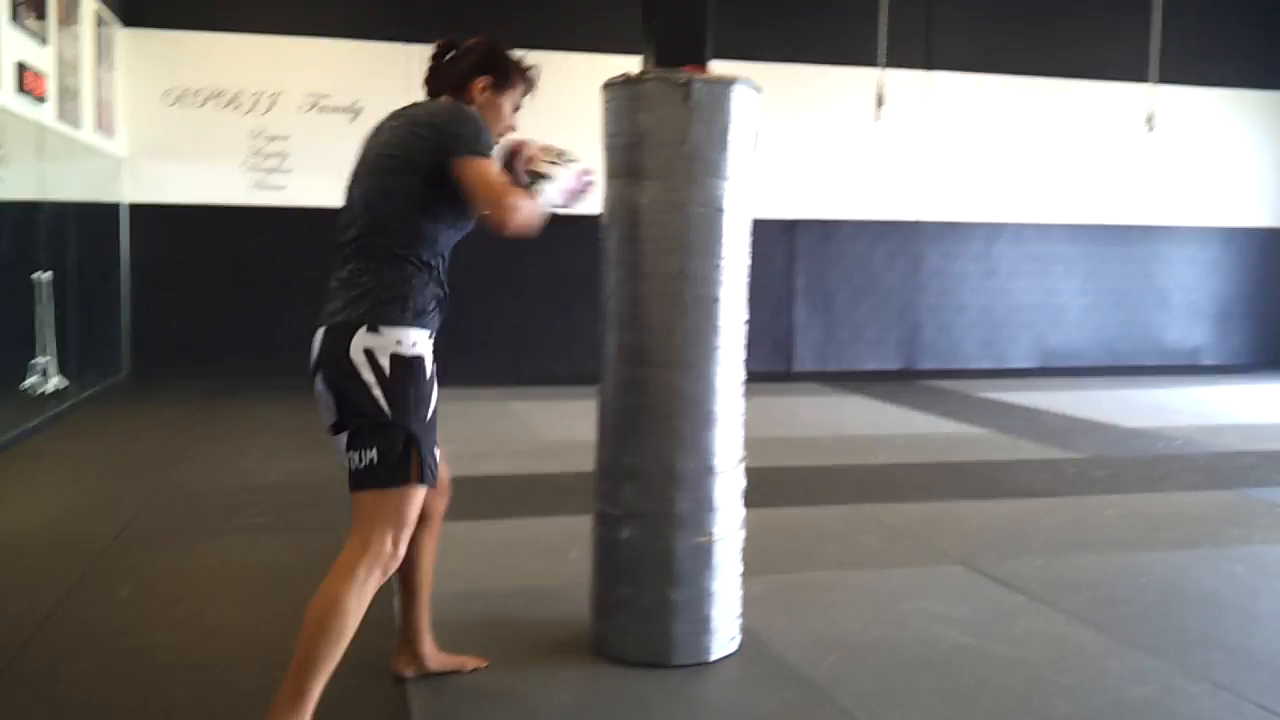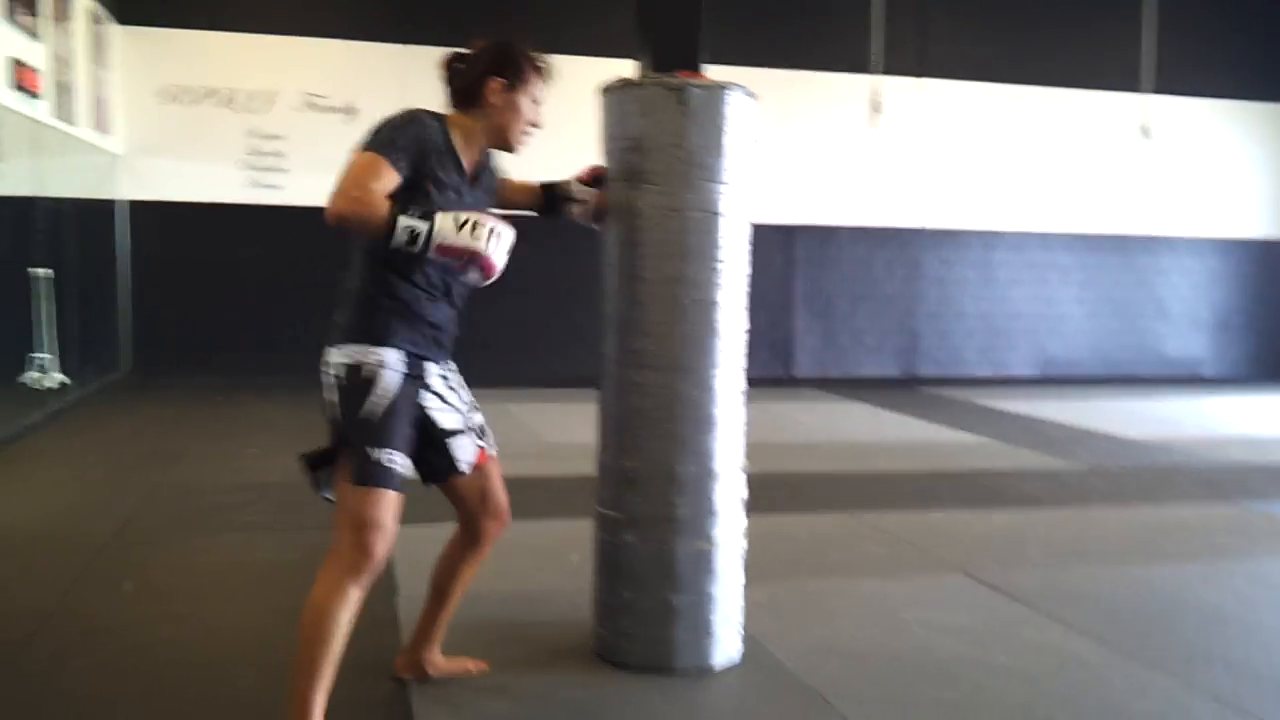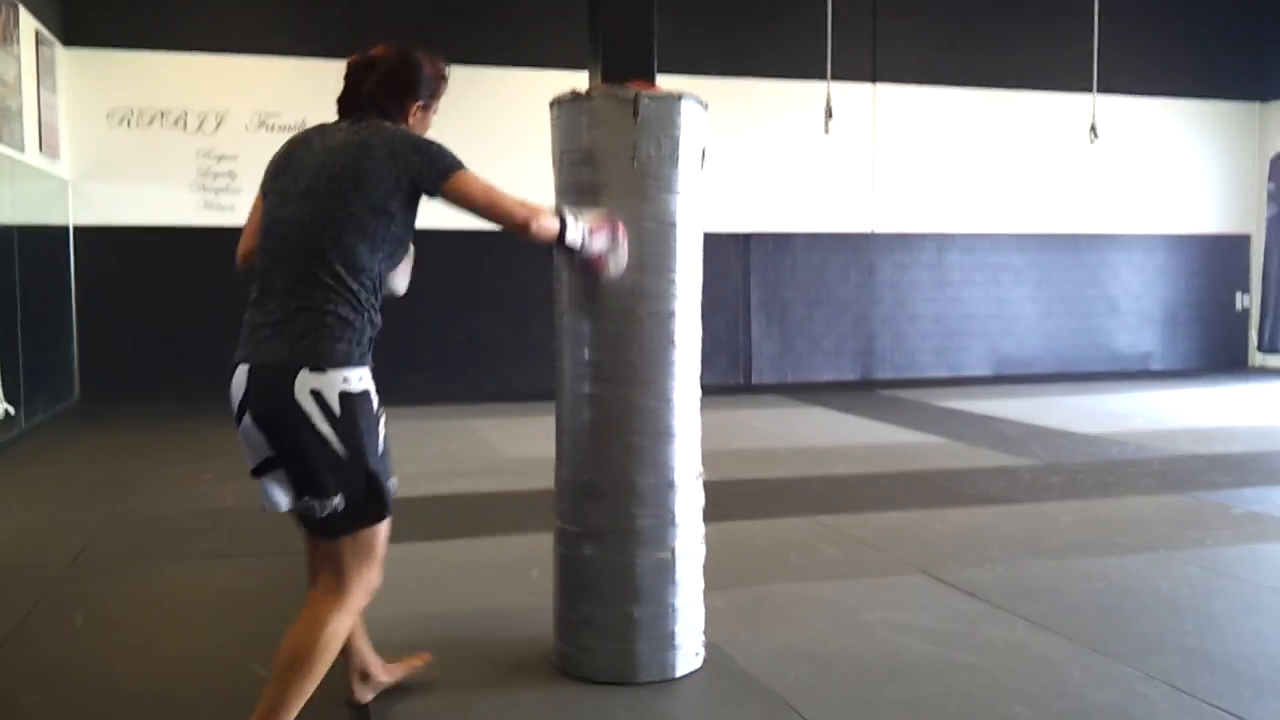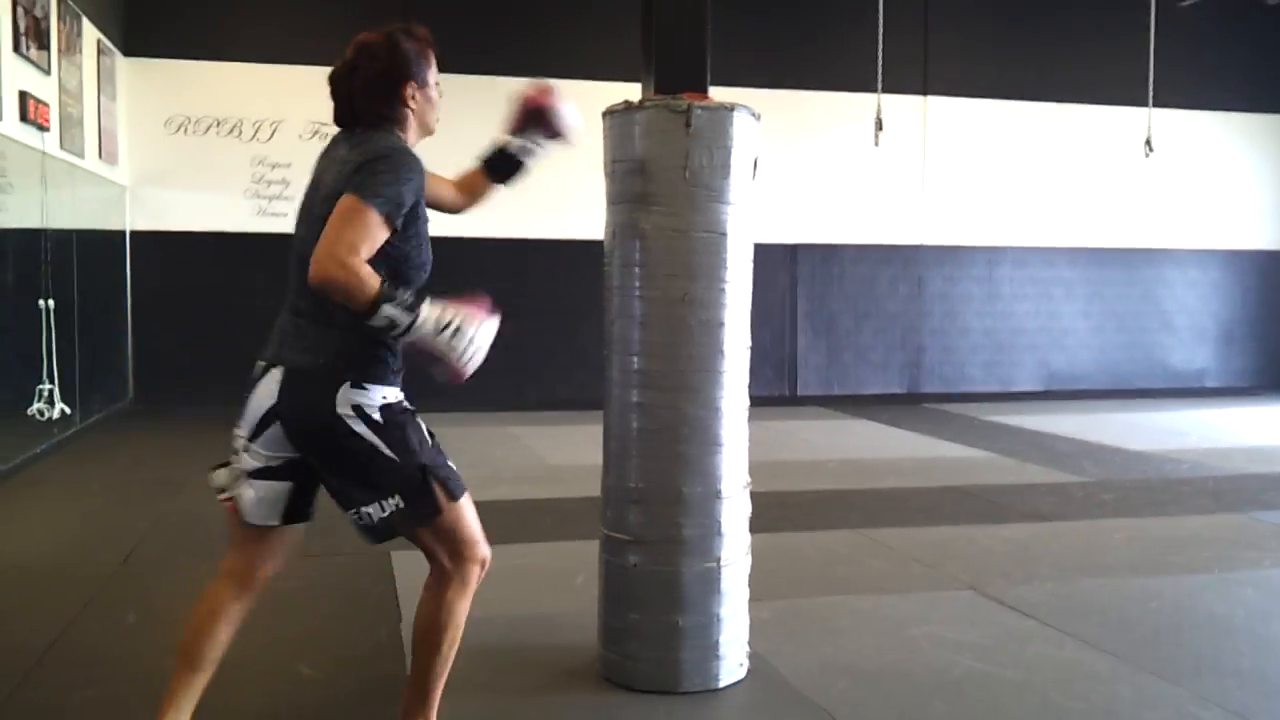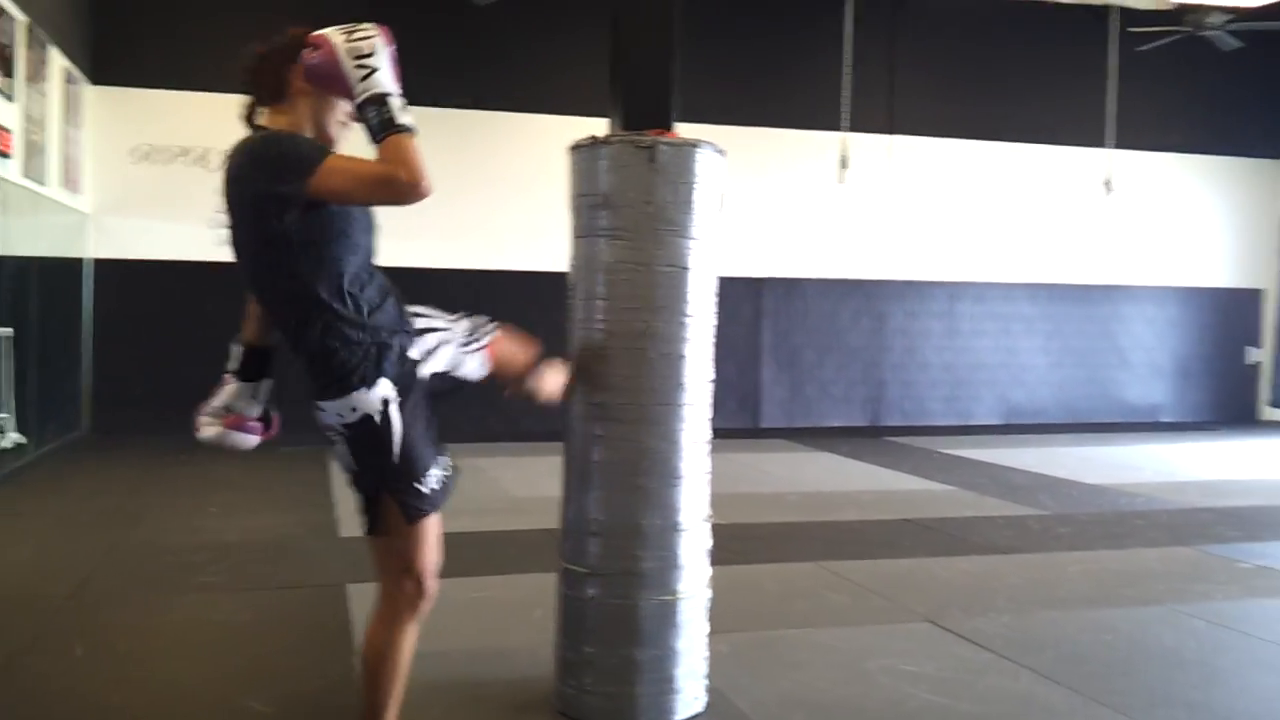
dt=0.4s
person 1, frame 1
left shoulder: (411, 125)
right shoulder: (459, 124)
right elbow: (512, 219)
left wrist: (511, 176)
right wrist: (557, 186)
left hip: (377, 343)
right hip: (384, 341)
left knee: (430, 495)
right knee: (379, 546)
left ankle: (416, 648)
person 1, frame 2
left shoulder: (476, 161)
right shoulder: (415, 132)
left elbow: (510, 194)
right elbow: (346, 205)
left wrist: (563, 196)
right wrist: (435, 230)
left hip: (429, 366)
right hip: (374, 360)
left knee: (488, 516)
right knee: (360, 553)
left ankle: (421, 653)
person 1, frame 3
left shoulder: (295, 149)
right shoulder: (405, 151)
left elbow: (249, 256)
right elbow: (523, 218)
right wrist: (582, 234)
left hip: (253, 376)
right hip: (323, 378)
left knee: (333, 536)
right knee: (352, 578)
person 1, frame 4
left shoulder: (358, 145)
right shoulder: (389, 163)
left elbow: (455, 194)
right elbow: (331, 267)
left wrist: (521, 144)
right wrist: (421, 320)
left hip: (285, 386)
right hip: (349, 397)
left knee: (244, 573)
right knee: (464, 558)
person 1, frame 5
left shoulder: (288, 165)
right shoulder: (268, 155)
left elbow: (267, 300)
right elbow: (408, 183)
left wrist: (245, 381)
right wrist: (380, 97)
left hip: (398, 337)
right hip: (367, 392)
left knee: (505, 346)
right knee: (411, 582)
left ankle: (548, 381)
